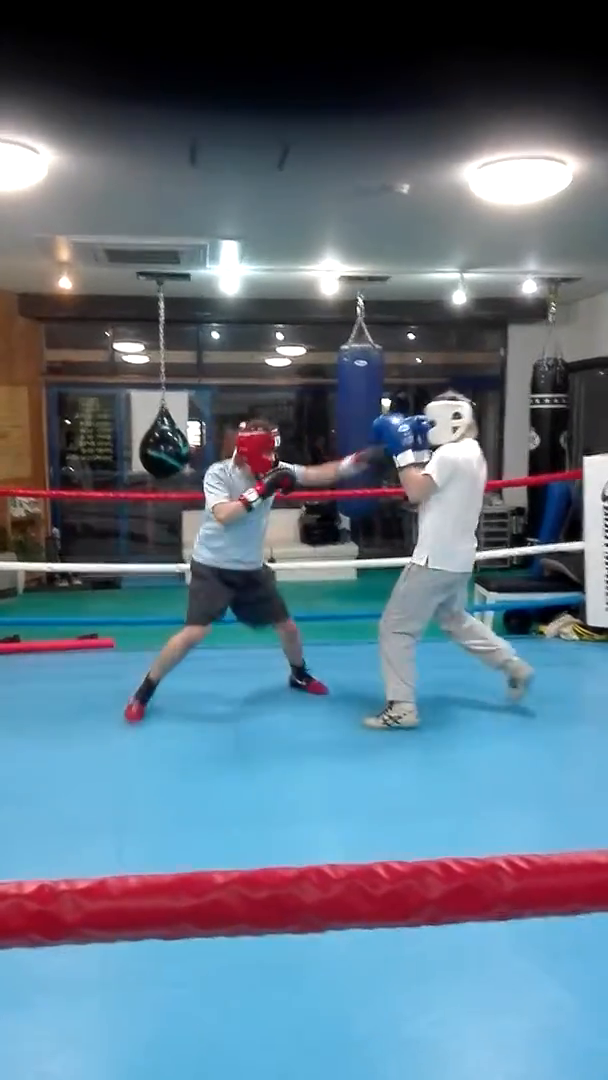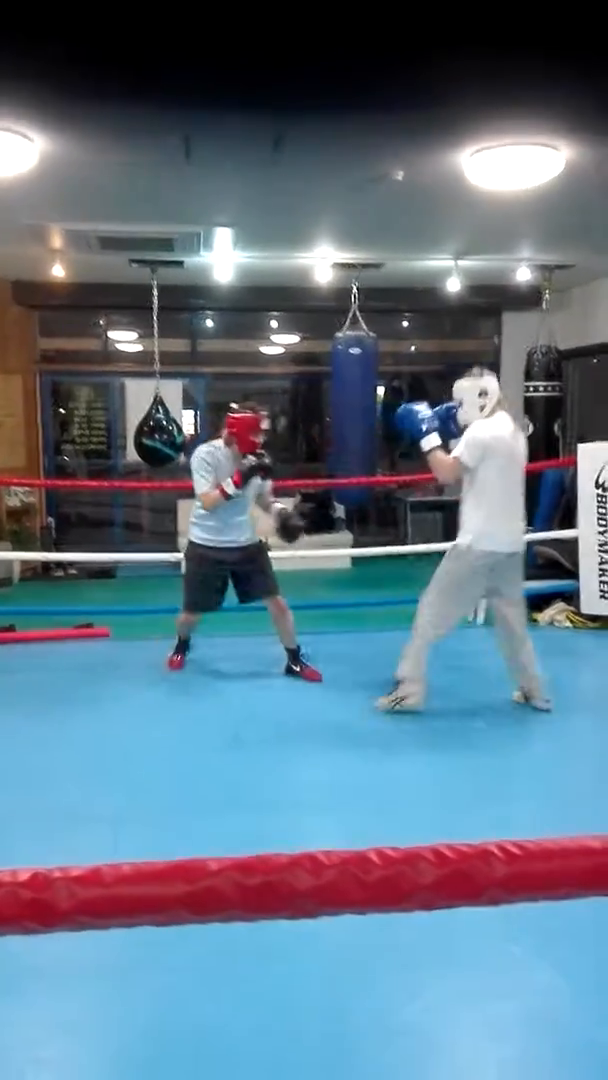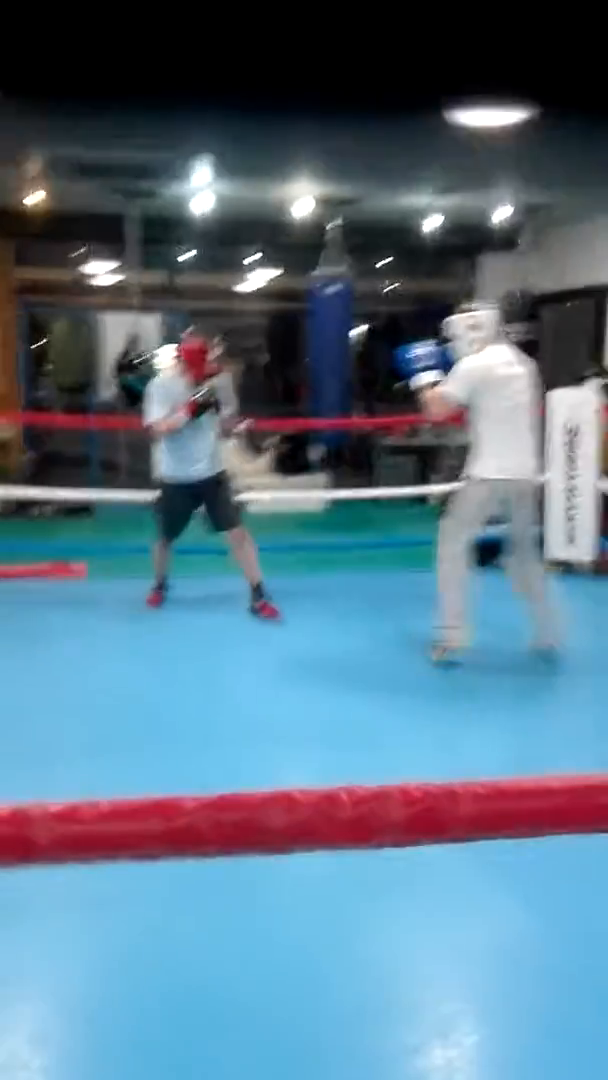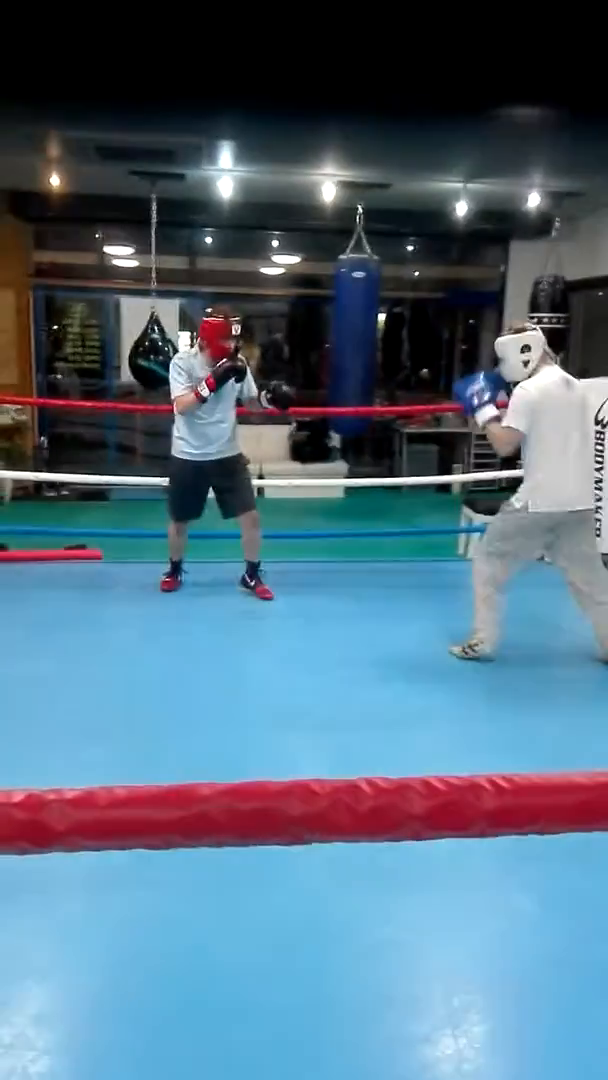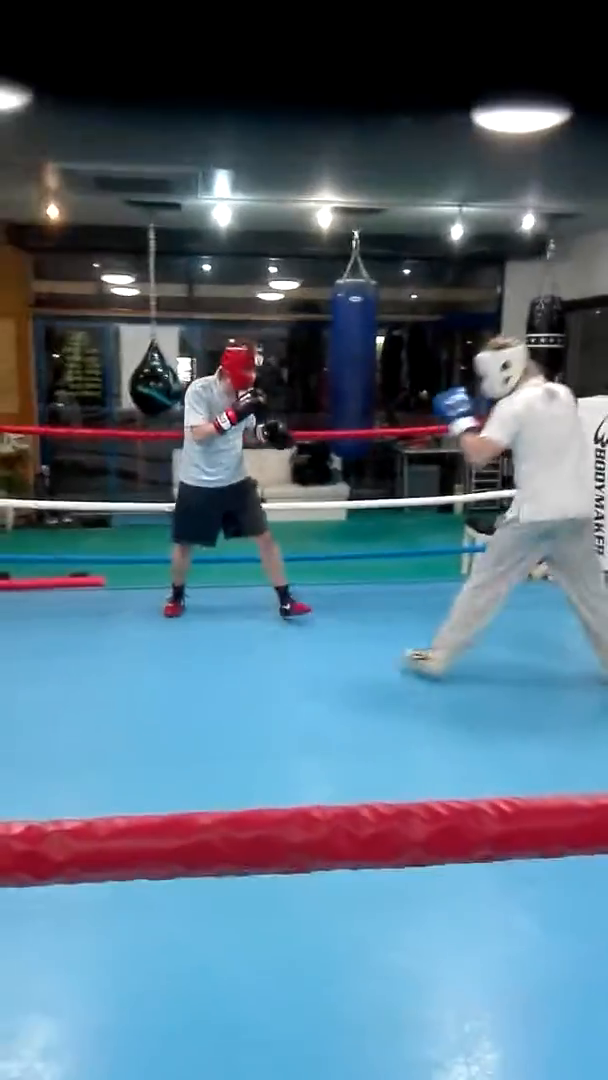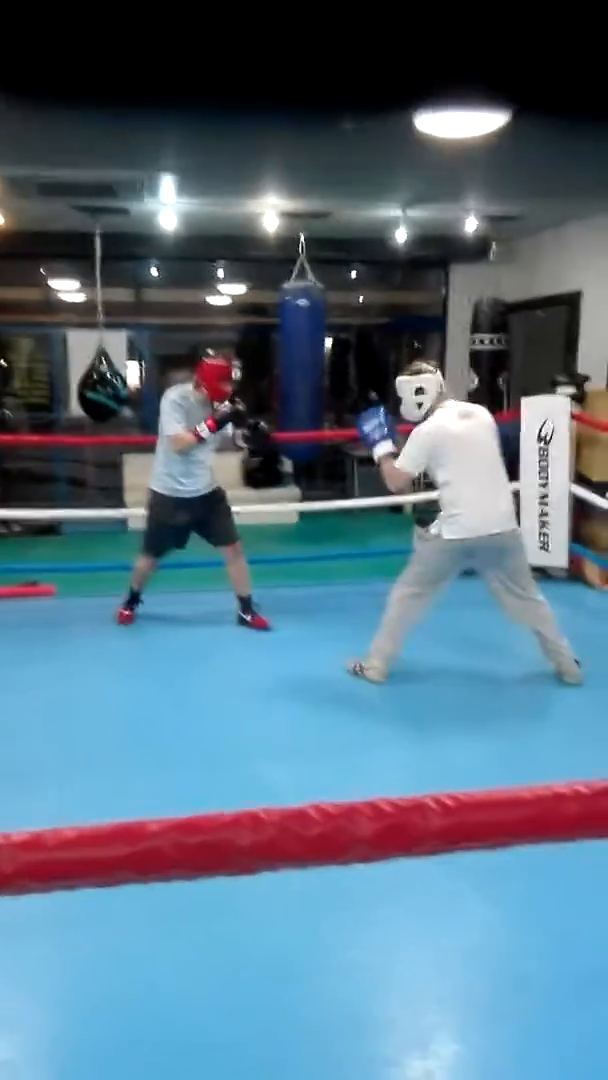
dt=0.2s
person 1, frame 1
left shoulder: (452, 454)
right shoulder: (472, 454)
left elbow: (416, 492)
right elbow: (430, 485)
left wrist: (403, 450)
right wrist: (419, 449)
left hip: (435, 559)
right hip: (459, 560)
left knee: (394, 627)
right knee: (457, 620)
left ankle: (400, 707)
right ankle: (515, 669)
person 1, frame 2
left shoulder: (481, 432)
right shoulder: (513, 433)
left elbow: (447, 474)
left wrist: (427, 436)
right wrist: (447, 434)
left hip: (480, 543)
right hip: (511, 544)
left knee: (434, 612)
right knee: (511, 618)
left ankle: (409, 688)
right ankle: (532, 690)
person 1, frame 3
left shoulder: (475, 365)
right shoulder: (523, 364)
left elbow: (437, 410)
left wrist: (426, 373)
right wrist: (447, 372)
left hip: (489, 476)
right hip: (524, 476)
left knee: (452, 547)
right knee: (526, 554)
left ankle: (452, 635)
right ankle: (548, 633)
person 1, frame 4
left shoulder: (528, 392)
right shoulder: (575, 387)
left elbow: (505, 444)
left wrist: (482, 408)
right wrist: (501, 395)
left hip: (538, 502)
right hip: (580, 503)
left knee: (489, 558)
left ankle: (481, 638)
person 1, frame 5
left shoulder: (513, 406)
right shoulder: (564, 395)
left elbow: (480, 455)
left wrist: (461, 419)
left hip: (534, 516)
right hip: (578, 514)
left knee: (485, 582)
left ankle: (438, 655)
person 1, frame 6
left shoulder: (427, 431)
right shoulder: (482, 415)
left elbow: (397, 483)
left wrist: (380, 443)
left hip: (457, 532)
right hip: (502, 527)
left knee: (410, 593)
right knee: (525, 595)
left ankle: (376, 663)
right ankle: (565, 663)
person 2, frame 1
left shoulder: (275, 471)
right shoulder: (219, 474)
left elbow: (316, 475)
right elbow: (223, 516)
left wrist: (353, 463)
right wrist: (259, 489)
left hip: (252, 567)
right hip: (213, 566)
left knee: (286, 626)
right knee: (195, 632)
left ankle: (300, 674)
right ankle: (145, 690)
person 2, frame 2
left shoulder: (256, 456)
right shoulder: (206, 455)
left elbow: (263, 496)
right elbow: (208, 501)
left wrist: (281, 512)
right wrist: (239, 477)
left hip: (245, 543)
right hip: (207, 545)
left knee: (276, 600)
right knee: (193, 610)
left ankle: (295, 660)
right ankle: (181, 647)
person 2, frame 3
left shoulder: (217, 381)
right shoulder: (162, 384)
left elbow: (227, 420)
right elbow: (160, 429)
right wrist: (193, 407)
left hip: (211, 473)
right hip: (175, 477)
left knee: (238, 531)
right knee: (166, 538)
left ankle: (258, 595)
right ankle: (160, 585)
person 2, frame 4
left shoulder: (236, 361)
right shoulder: (183, 361)
left elbow: (249, 400)
right elbow: (183, 405)
left wrist: (269, 398)
right wrist: (214, 379)
left hip: (227, 455)
right hip: (188, 457)
left knee: (250, 515)
right knee: (180, 520)
left ankle: (252, 575)
right ankle: (175, 569)
person 2, frame 5
left shoulder: (244, 392)
right shoulder: (200, 390)
right elbow: (200, 435)
left wrist: (266, 432)
right wrist: (233, 412)
left hip: (235, 481)
right hip: (198, 484)
left knee: (265, 537)
right knee: (184, 543)
left ankle: (286, 600)
right ankle: (177, 595)
person 2, frame 6
left shoulder: (220, 402)
right shoulder: (176, 398)
right elbow: (179, 445)
right wrist: (214, 423)
left hip: (205, 490)
right hip: (169, 492)
left knee: (233, 547)
right knee: (151, 556)
left ankle: (246, 610)
right ankle: (132, 599)
